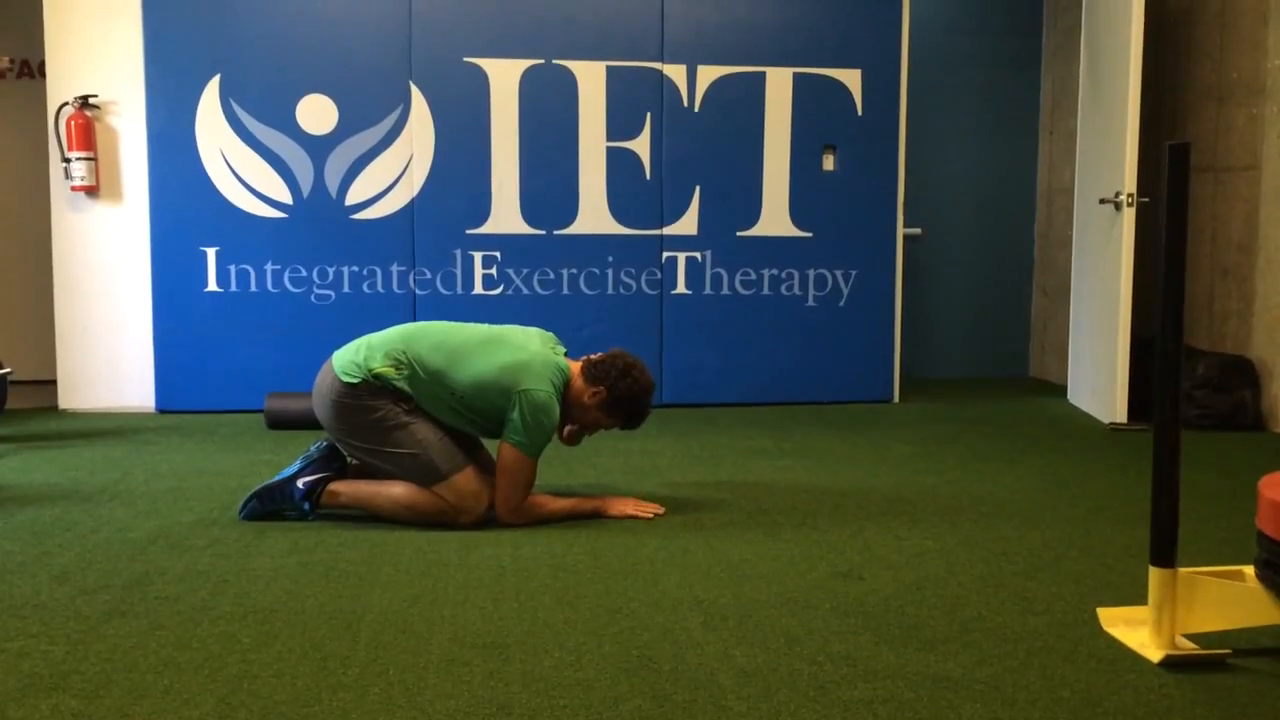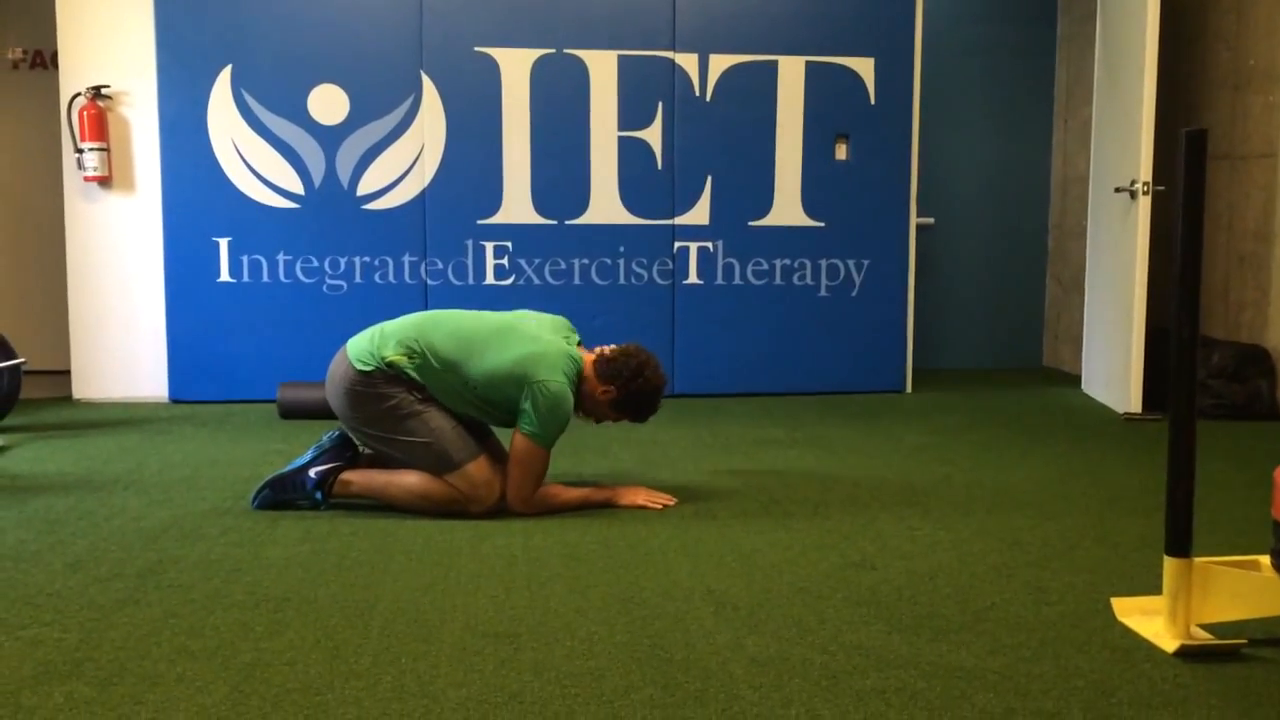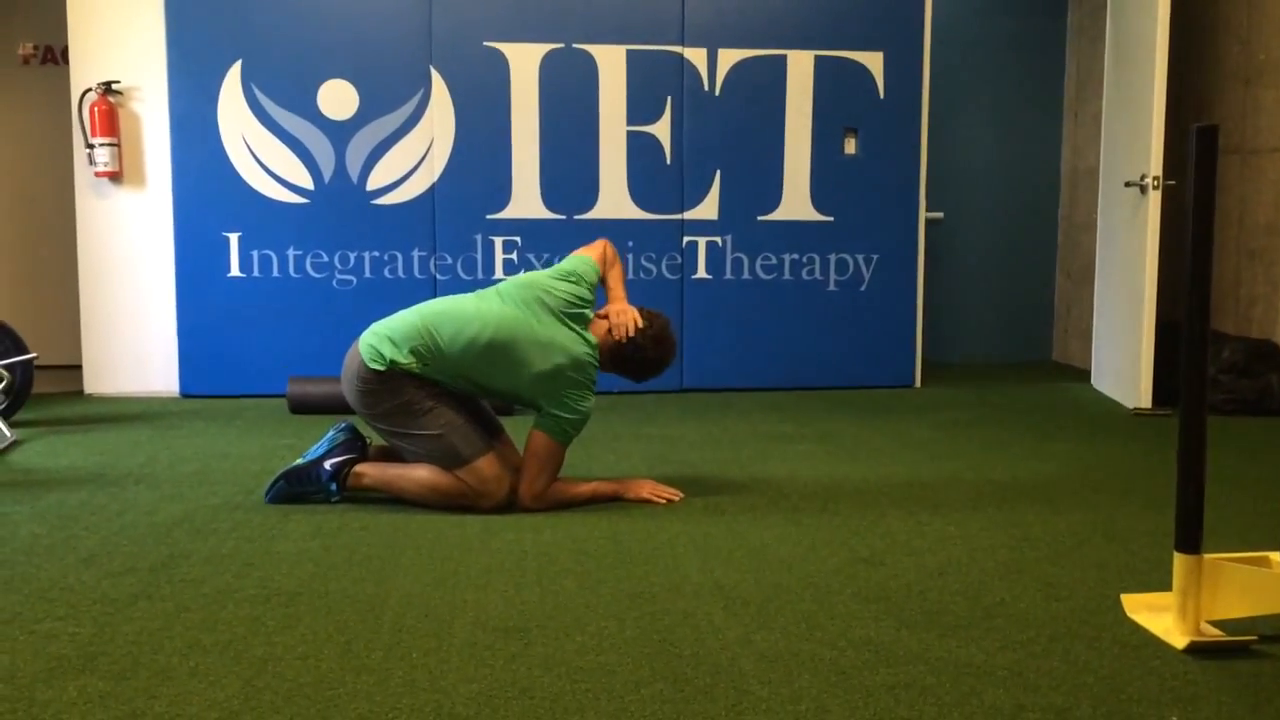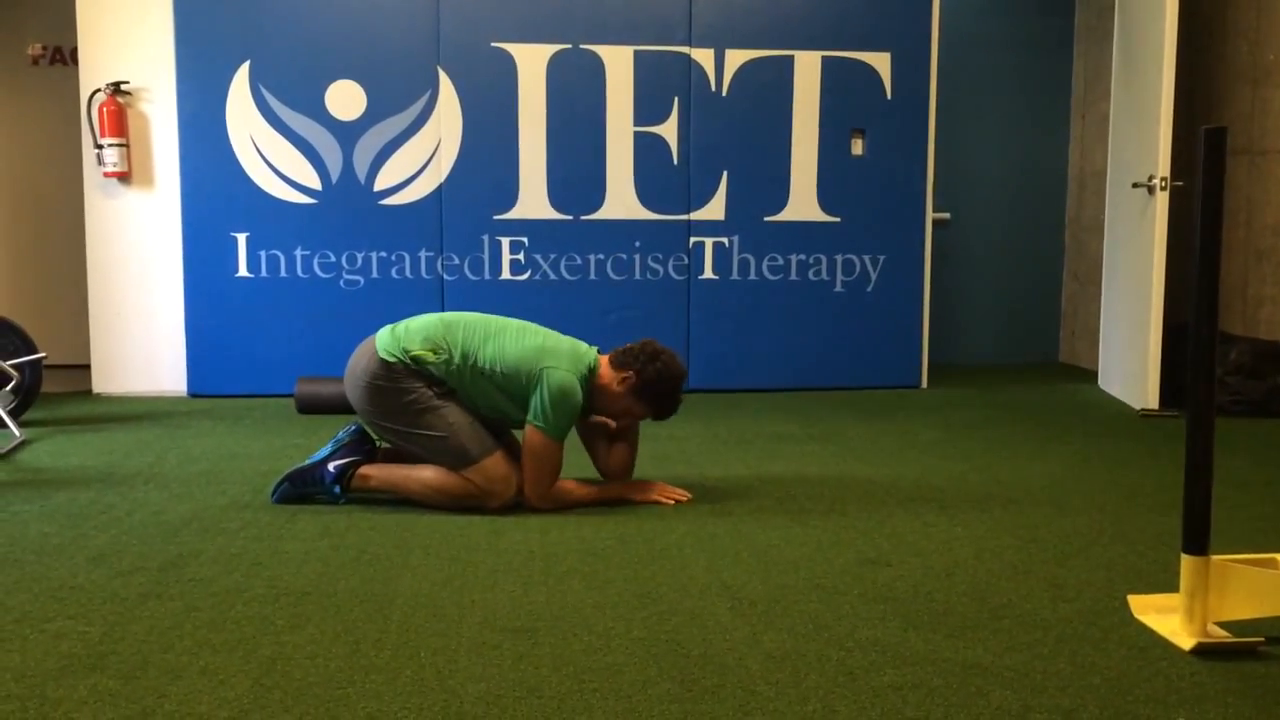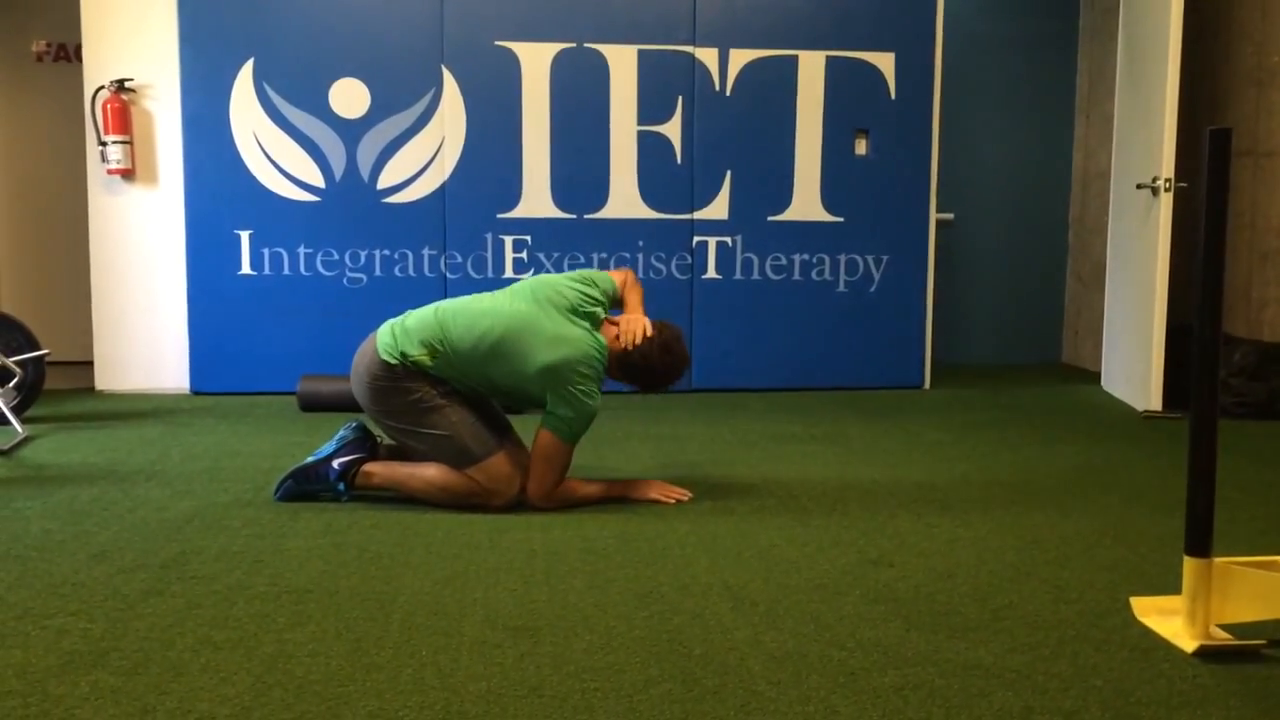
dt=1s
person 1, frame 1
left shoulder: (550, 347)
right shoulder: (538, 395)
left elbow: (567, 435)
right elbow: (510, 508)
left wrist: (579, 422)
right wrist: (601, 505)
left hip: (365, 371)
right hip: (354, 390)
left knee: (485, 481)
right knee: (470, 502)
left ankle: (342, 464)
right ankle: (317, 491)
person 1, frame 2
left shoulder: (563, 332)
right shoulder: (553, 388)
left elbow: (584, 408)
right elbow: (522, 498)
left wrist: (604, 361)
right wrist: (611, 495)
left hip: (376, 360)
right hip: (368, 379)
left knee: (498, 471)
right knee: (483, 493)
left ankle: (354, 457)
right ankle: (330, 480)
person 1, frame 3
left shoulder: (570, 289)
right shoulder: (572, 389)
left elbow: (604, 248)
right elbow: (531, 494)
left wrist: (619, 298)
right wrist: (621, 488)
left hip: (388, 346)
right hip: (382, 373)
left knee: (506, 465)
right knee: (493, 488)
left ankle: (360, 449)
right ankle: (343, 474)
person 1, frame 4
left shoulder: (585, 368)
right shoulder: (563, 382)
left elbow: (613, 469)
right elbow: (539, 493)
left wrist: (629, 418)
right wrist: (630, 491)
left hip: (400, 360)
right hip: (386, 372)
left knee: (512, 466)
right knee: (499, 486)
left ankle: (369, 451)
right ankle: (348, 475)
person 1, frame 5
left shoulder: (587, 294)
right shoulder: (578, 383)
left elbow: (628, 277)
right elbow: (540, 492)
left wrist: (635, 313)
right wrist: (630, 489)
left hip: (399, 346)
right hip: (392, 371)
left knee: (516, 465)
right knee: (505, 486)
left ankle: (374, 450)
right ankle: (353, 472)
